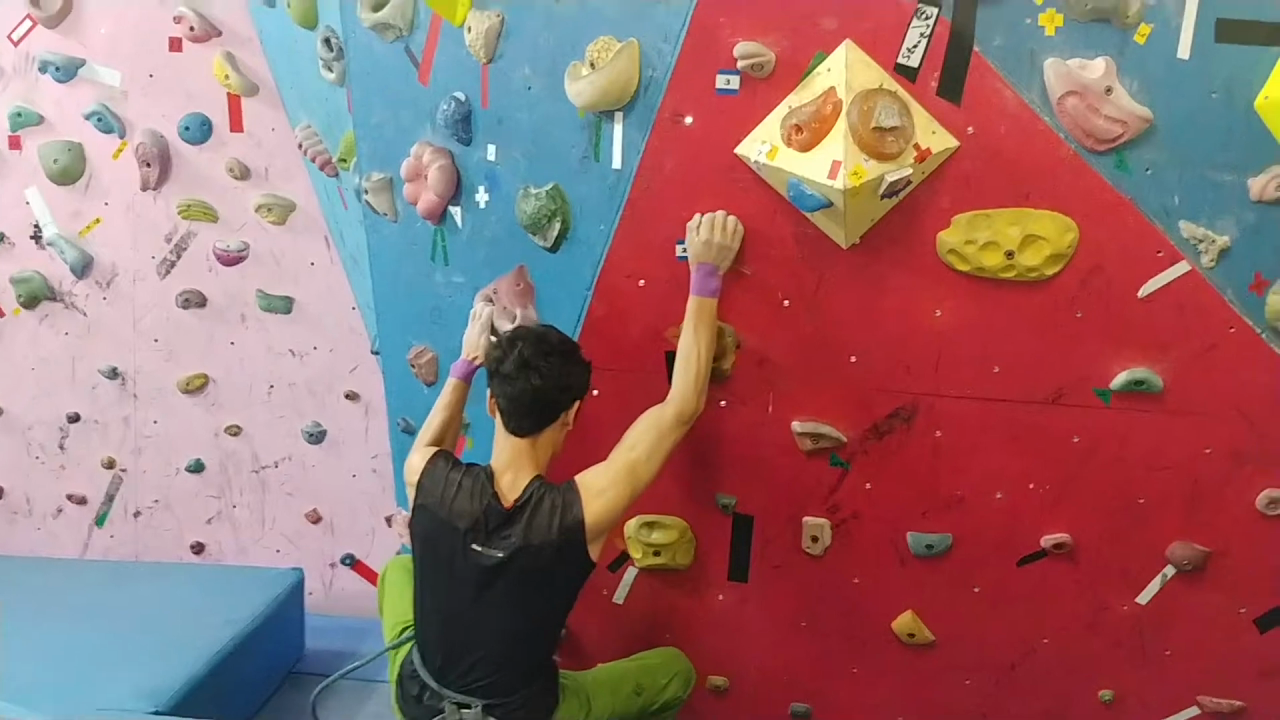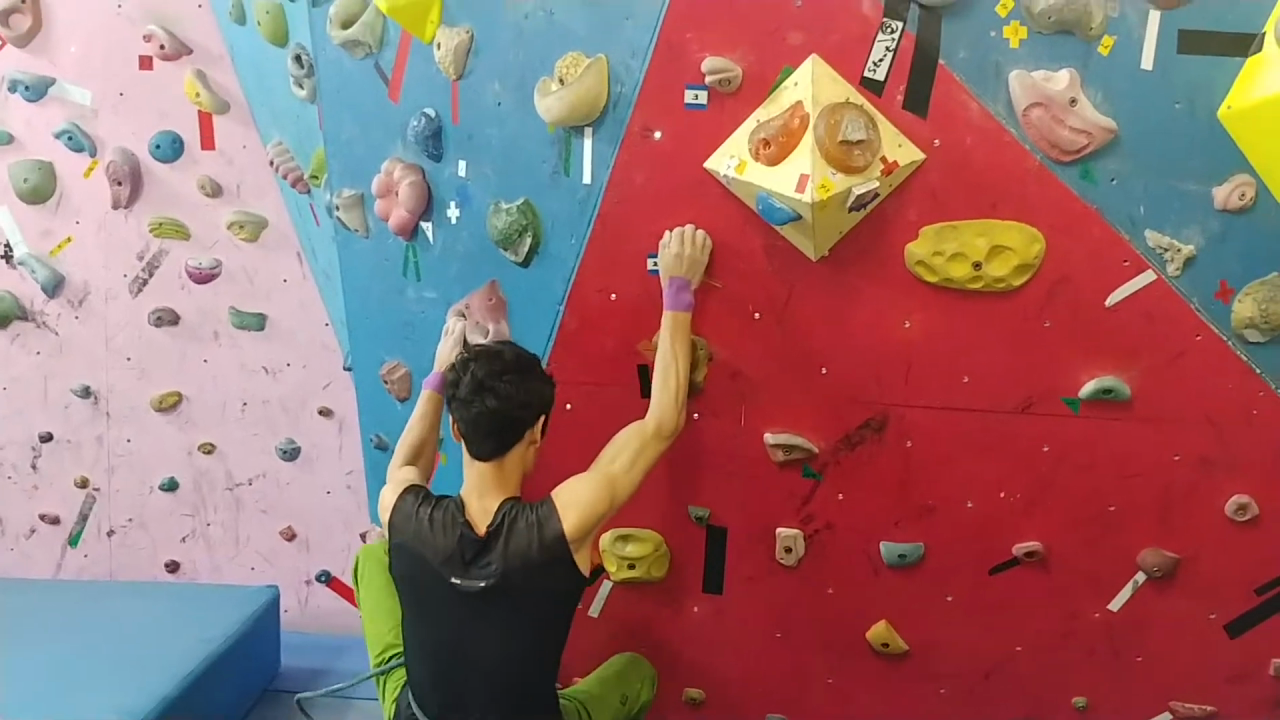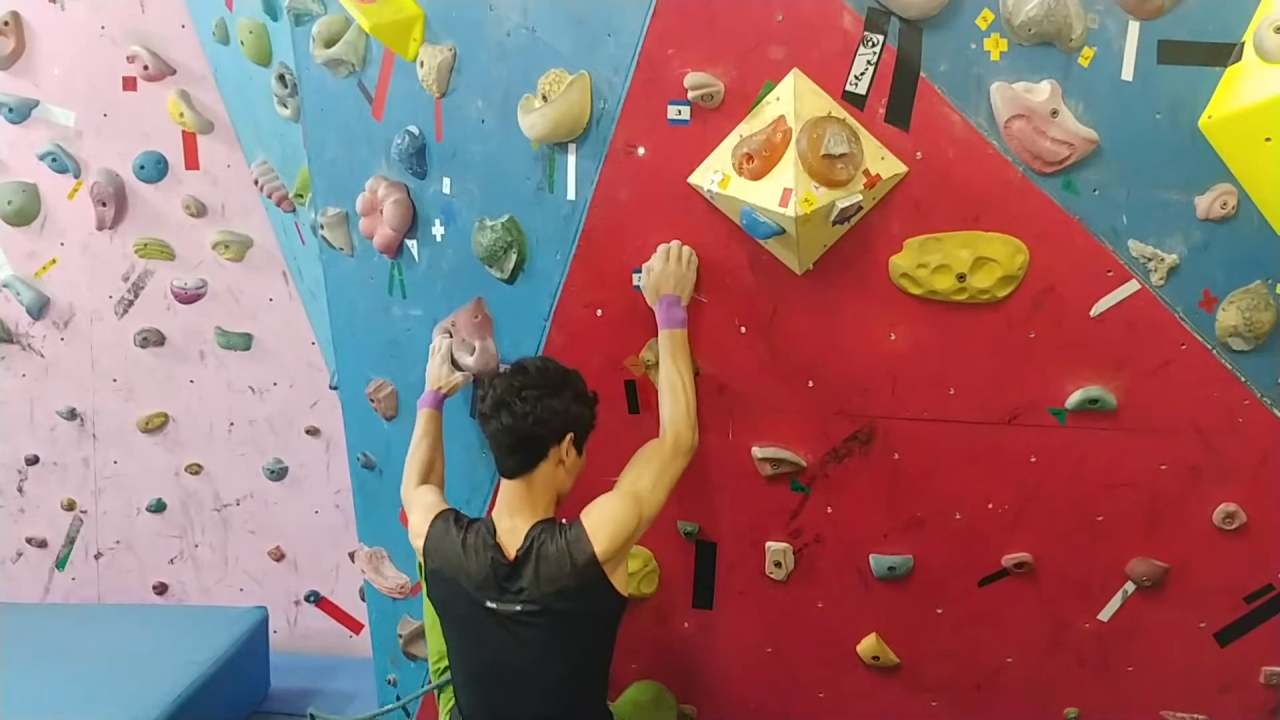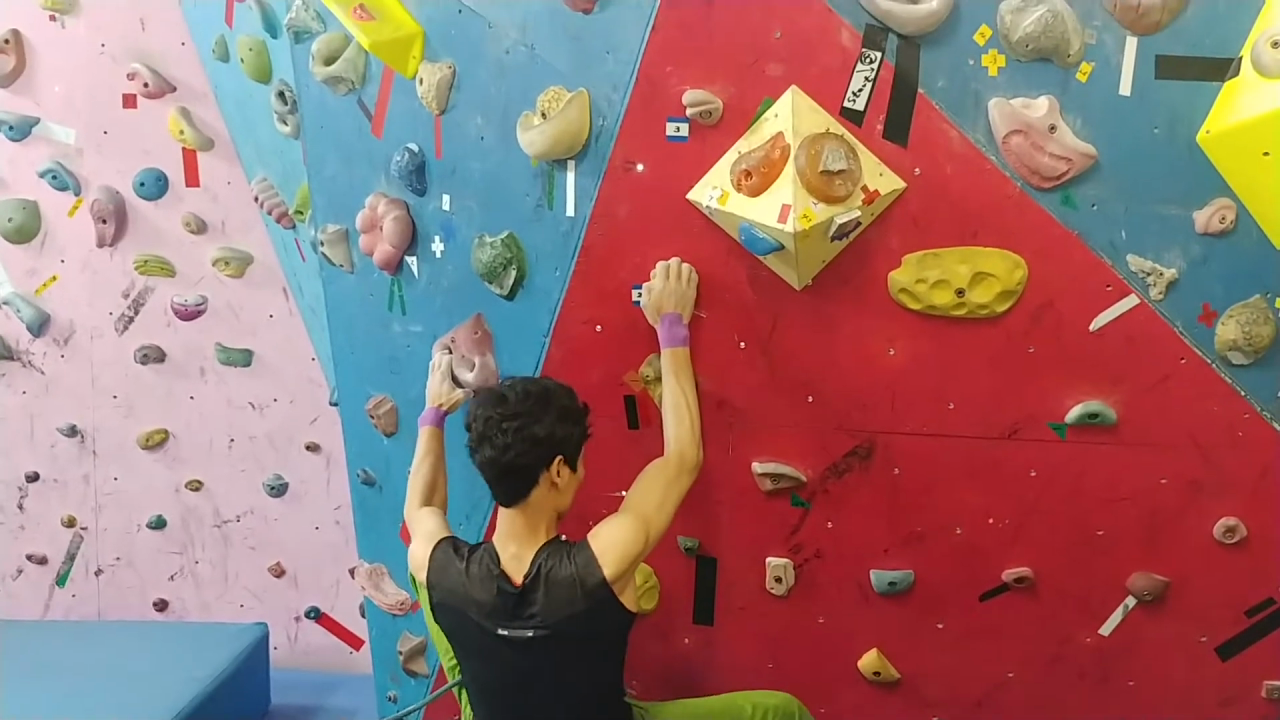
dt=0.5s
person 1, frame 1
left shoulder: (430, 481)
right shoulder: (582, 511)
right elbow: (683, 406)
left wrist: (466, 364)
right wrist: (705, 277)
right knee: (674, 673)
person 1, frame 2
left shoulder: (404, 516)
right shoulder: (561, 526)
left elbow: (404, 469)
right elbow: (663, 422)
left wrist: (439, 377)
right wrist: (678, 291)
right knee: (637, 674)
person 1, frame 3
left shoulder: (441, 543)
right shoulder: (593, 547)
left elbow: (417, 489)
right elbow: (680, 441)
left wrist: (434, 395)
right wrist: (670, 310)
person 1, frame 4
left shoulder: (436, 567)
right shoulder: (601, 565)
left elbow: (420, 510)
right elbow: (683, 458)
left wrist: (434, 413)
right wrist: (671, 328)
